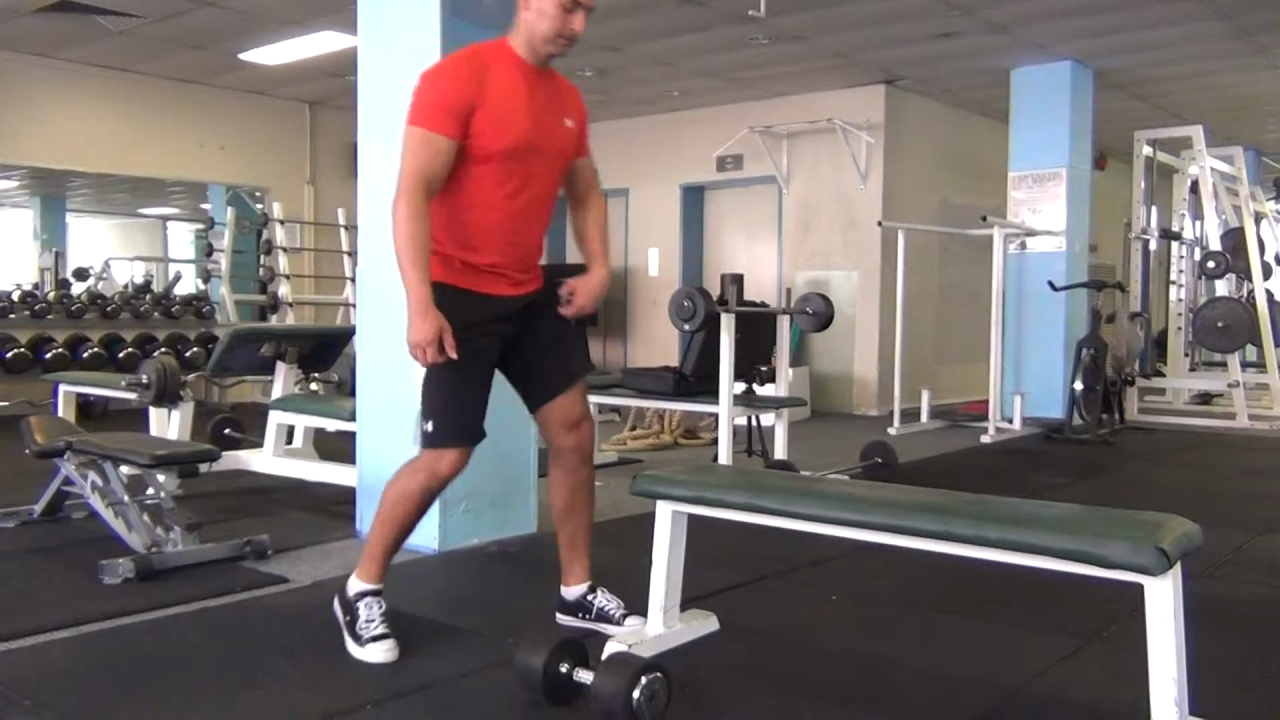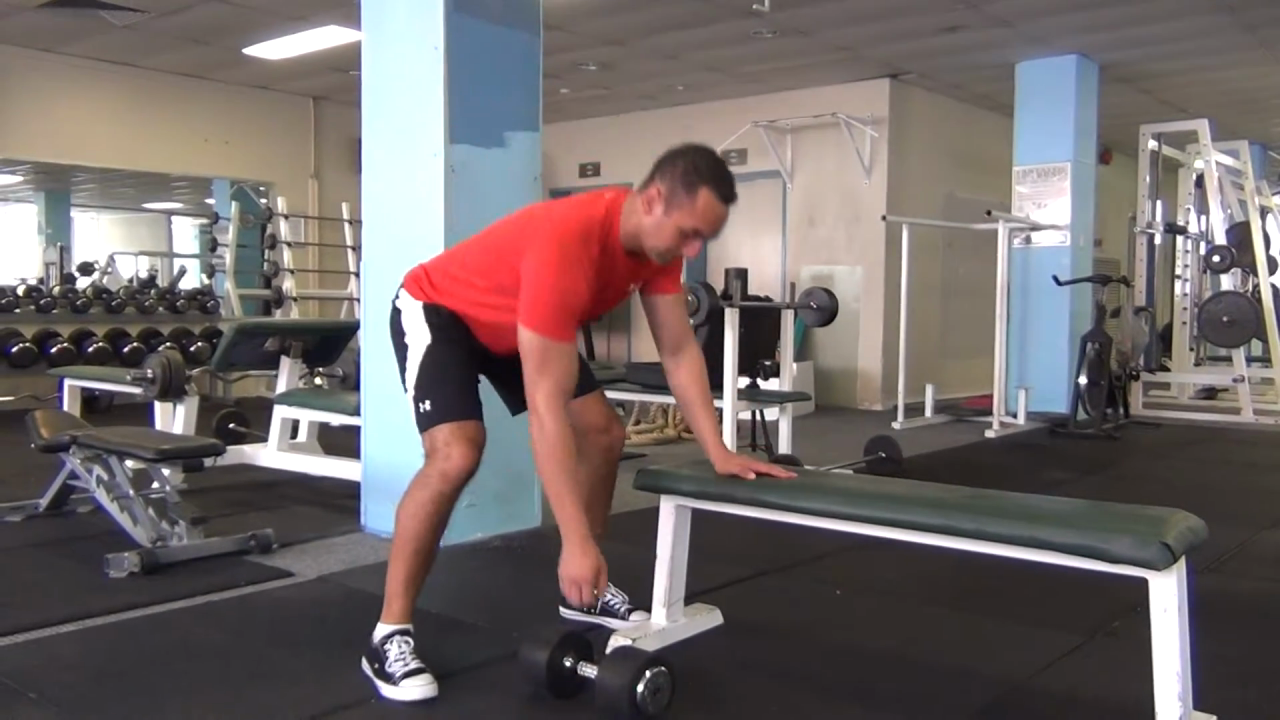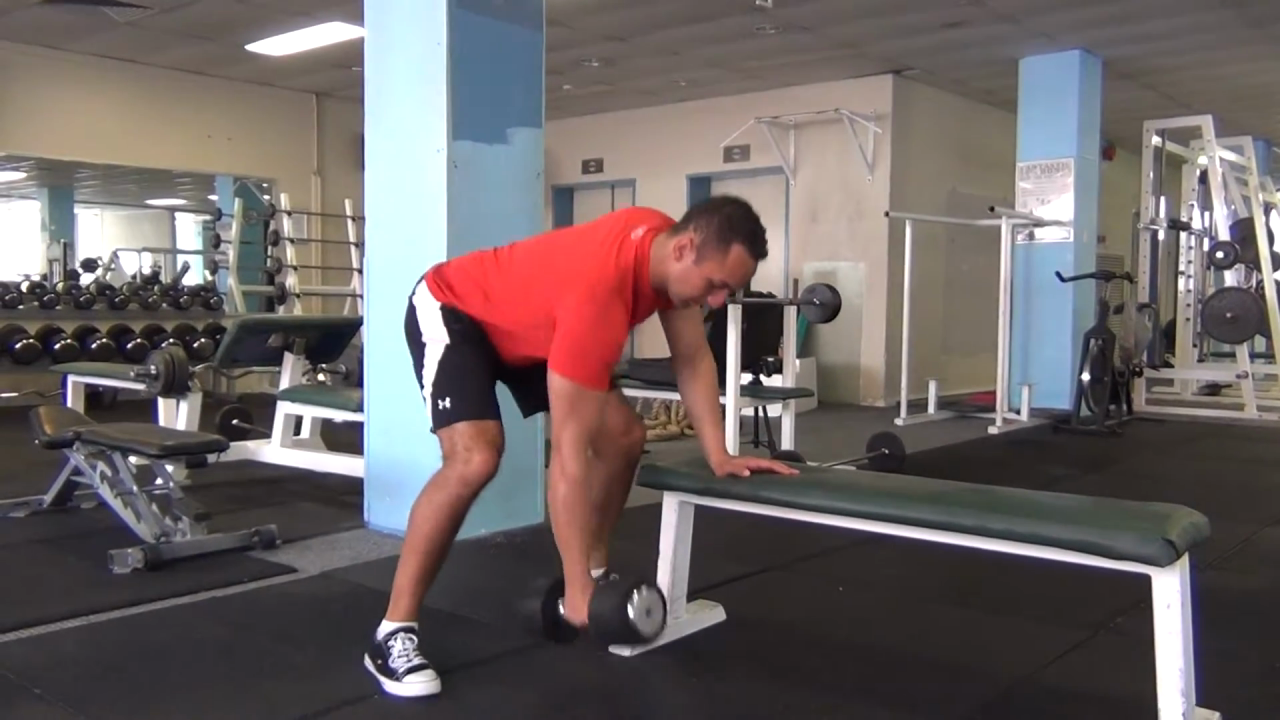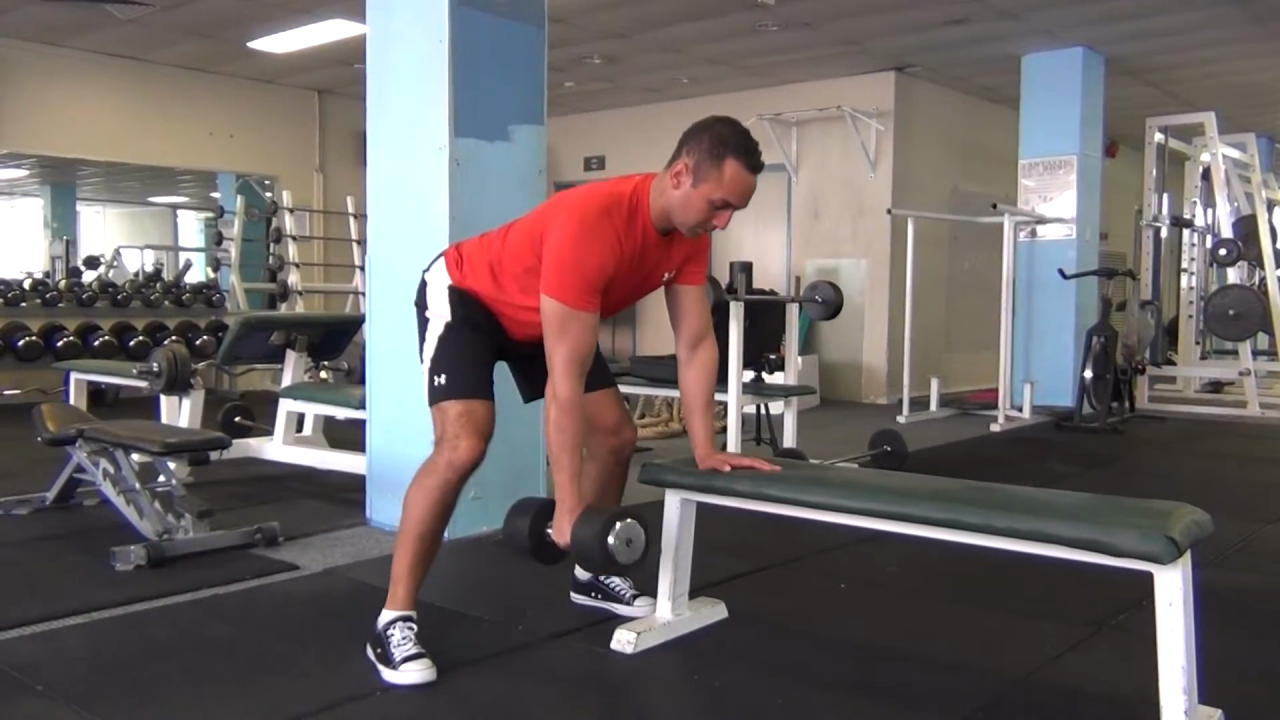
dt=0.7s
person 1, frame 1
left shoulder: (569, 101)
right shoulder: (458, 78)
left elbow: (586, 194)
right elbow: (413, 196)
left wrist: (598, 265)
right wrist: (420, 304)
left hip: (530, 294)
right hip: (457, 293)
left knee: (574, 433)
right knee: (446, 458)
left ankle: (577, 592)
right ankle: (362, 590)
person 1, frame 2
left shoulder: (656, 241)
right shoulder: (565, 246)
left elbow: (679, 349)
right elbow: (548, 406)
left wrist: (718, 451)
right wrist: (577, 543)
left hip: (519, 330)
right hip: (437, 309)
left knee: (604, 434)
right knee: (456, 457)
left ankle: (585, 593)
right ankle: (390, 633)
person 1, frame 3
left shoulder: (673, 254)
right shoulder: (598, 294)
left elbow: (694, 360)
right elbow: (569, 453)
left wrist: (720, 458)
right wrist: (572, 585)
left hip: (530, 326)
right hip: (453, 310)
left knee: (624, 436)
right knee: (475, 461)
left ankle: (593, 572)
right ankle: (393, 632)
person 1, frame 4
left shoulder: (689, 235)
right shoulder: (589, 224)
left elbow: (695, 343)
right elbow: (565, 378)
left wrist: (706, 450)
right wrist: (567, 507)
left hip: (549, 314)
right hip: (464, 295)
left knee: (615, 436)
right knee: (463, 446)
left ankle: (590, 575)
right ankle: (395, 619)
